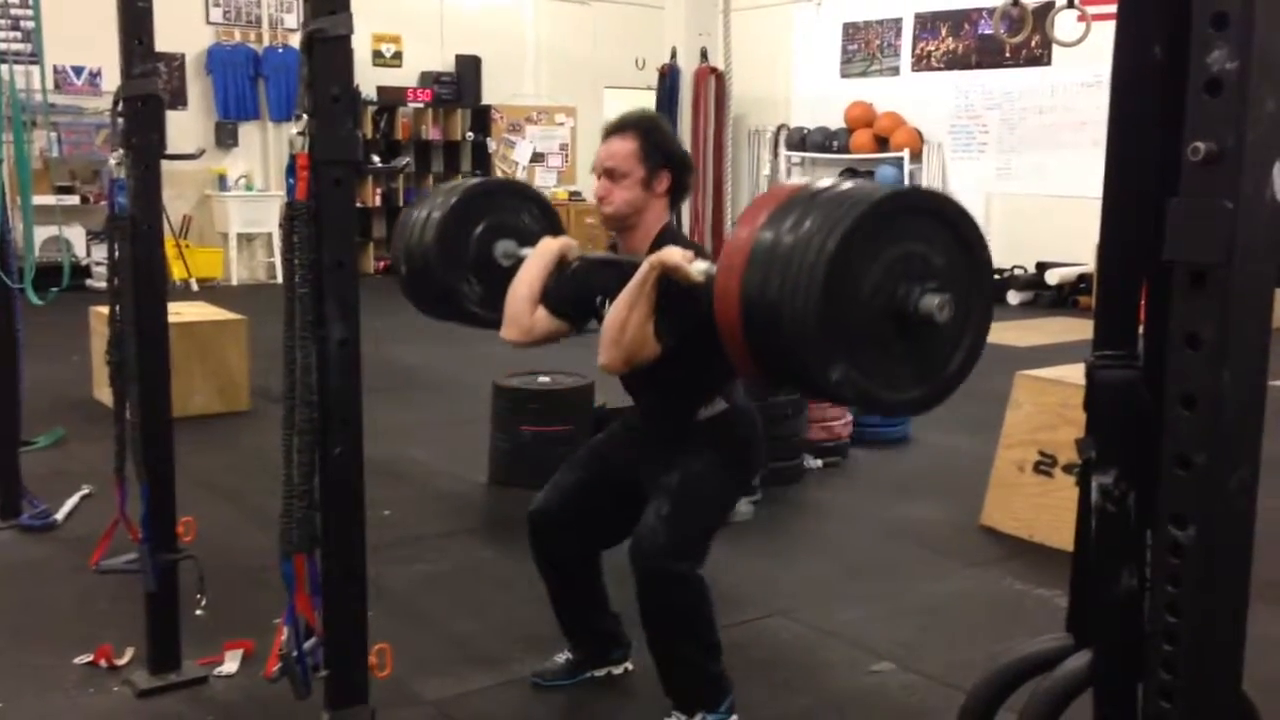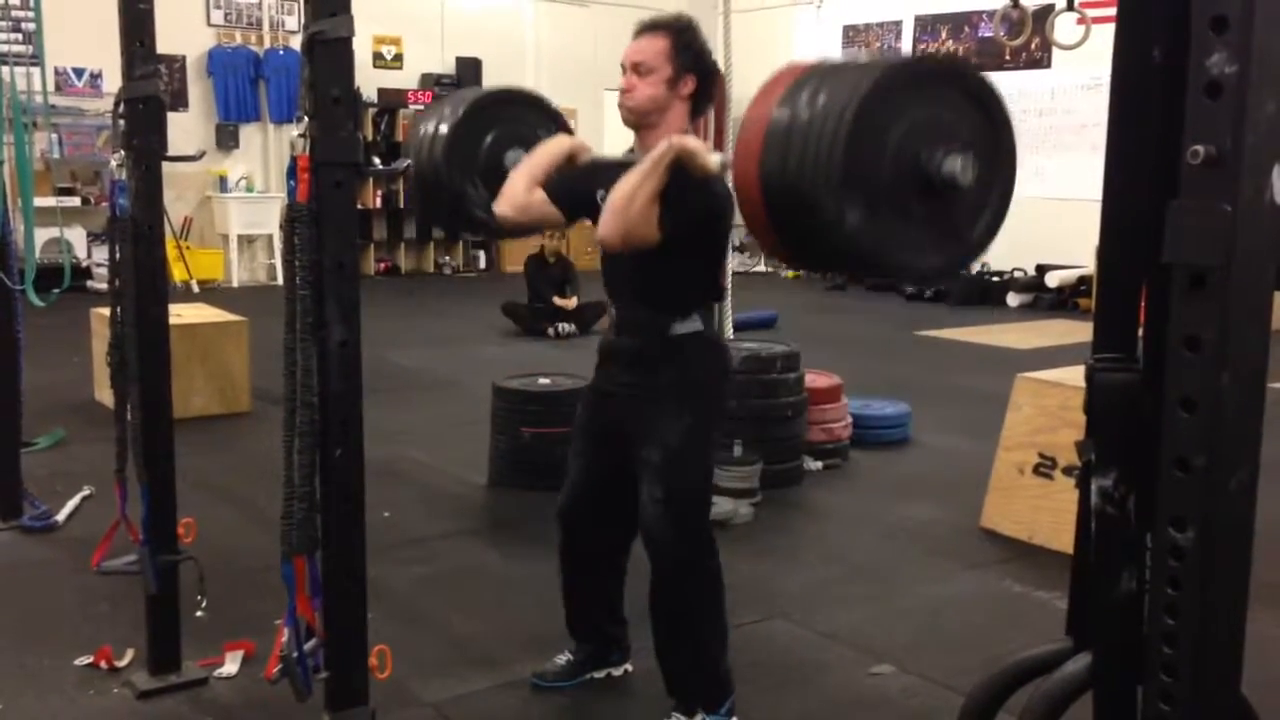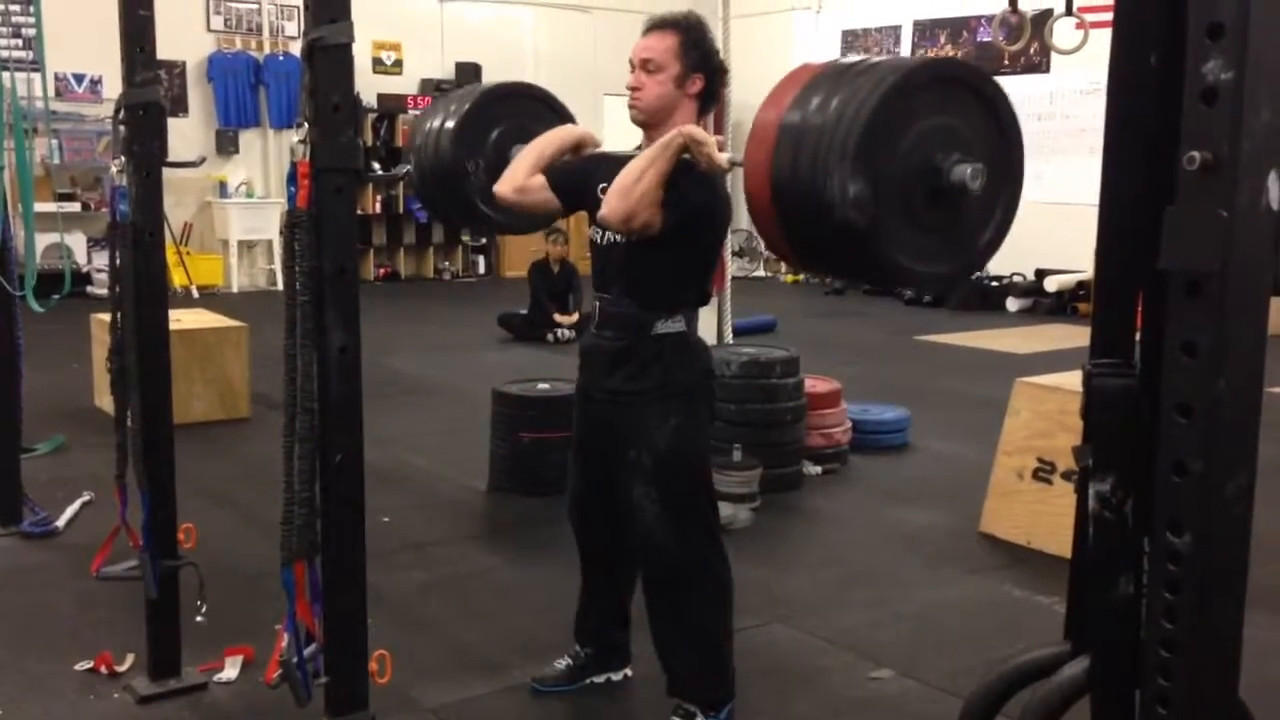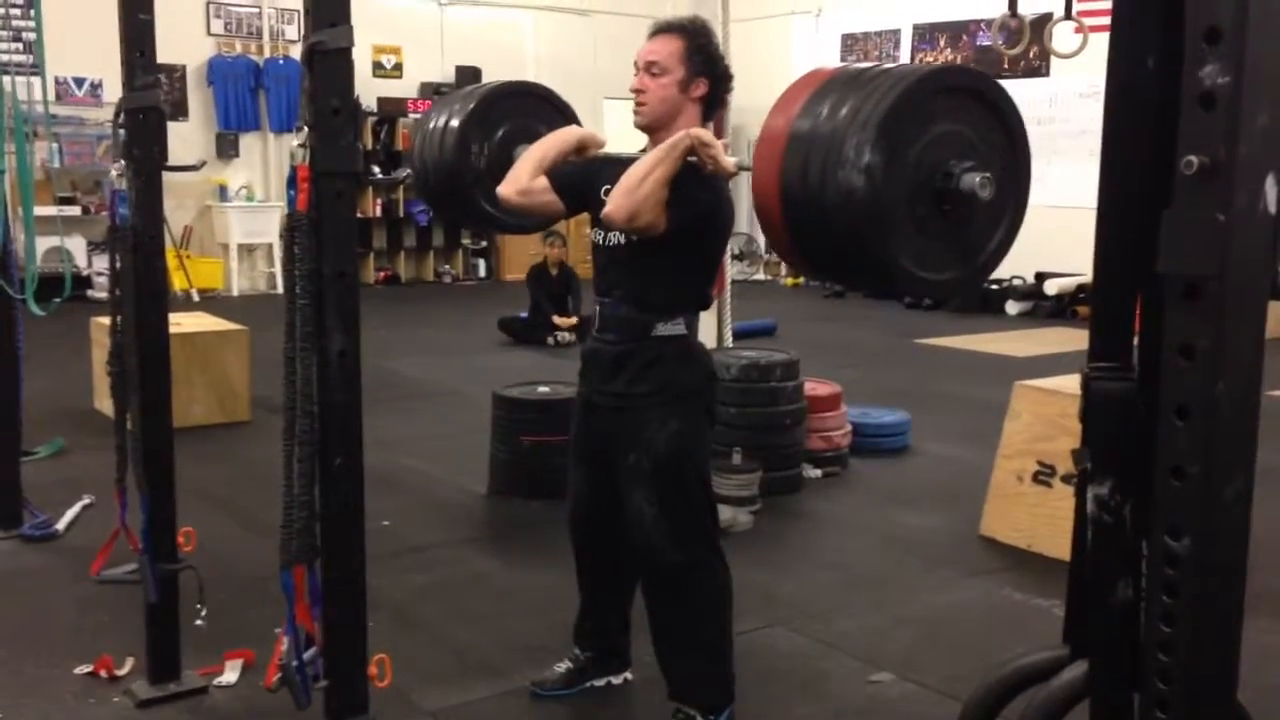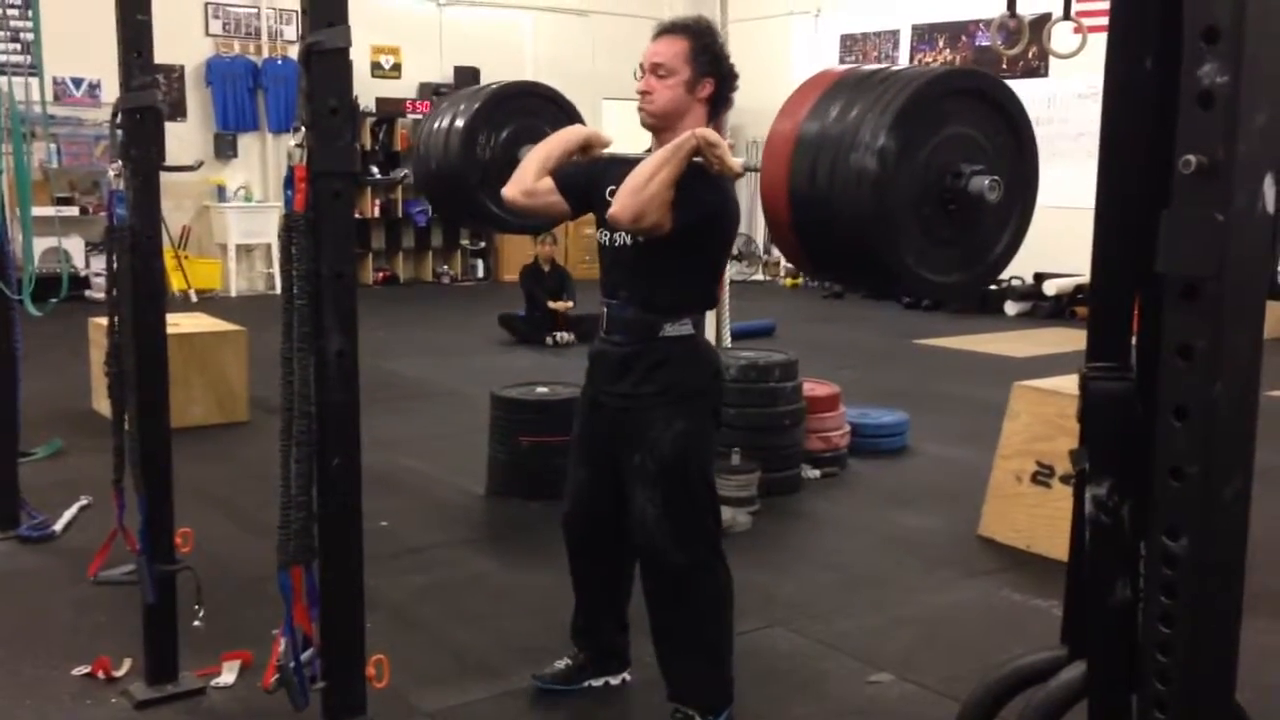
dt=0.4s
person 1, frame 1
left shoulder: (683, 272)
left elbow: (615, 355)
right elbow: (518, 329)
left wrist: (654, 271)
right wrist: (547, 251)
left hip: (711, 437)
right hip: (647, 425)
left knee: (659, 549)
right knee: (553, 519)
right ankle: (599, 648)
person 1, frame 2
left shoulder: (690, 179)
right shoulder: (606, 171)
left elbow: (618, 232)
right elbow: (511, 208)
left wrist: (668, 154)
right wrist: (558, 147)
left hip: (682, 367)
right hip: (621, 361)
left knee: (674, 534)
right knee: (586, 515)
right ankle: (599, 647)
person 1, frame 3
left shoulder: (693, 179)
right shoulder: (610, 165)
left elbow: (618, 213)
right elbow: (512, 189)
left wrist: (676, 142)
right wrist: (566, 136)
left hip: (663, 373)
right hip: (604, 364)
left knee: (675, 540)
right knee: (597, 520)
right ankle: (601, 650)
person 1, frame 4
left shoulder: (698, 183)
right shoulder: (613, 168)
left elbow: (623, 213)
right elbow: (515, 191)
left wrist: (682, 144)
right wrist: (569, 137)
left hip: (664, 378)
right hip: (605, 368)
left knee: (675, 544)
right knee: (596, 527)
right ankle: (601, 654)
person 1, frame 5
left shoulder: (705, 184)
right shoulder: (617, 168)
left elbow: (631, 212)
right elbow: (521, 193)
left wrist: (687, 143)
right wrist: (574, 135)
left hip: (671, 377)
right hip: (610, 367)
left knee: (676, 545)
right knee: (589, 523)
right ankle: (599, 654)
